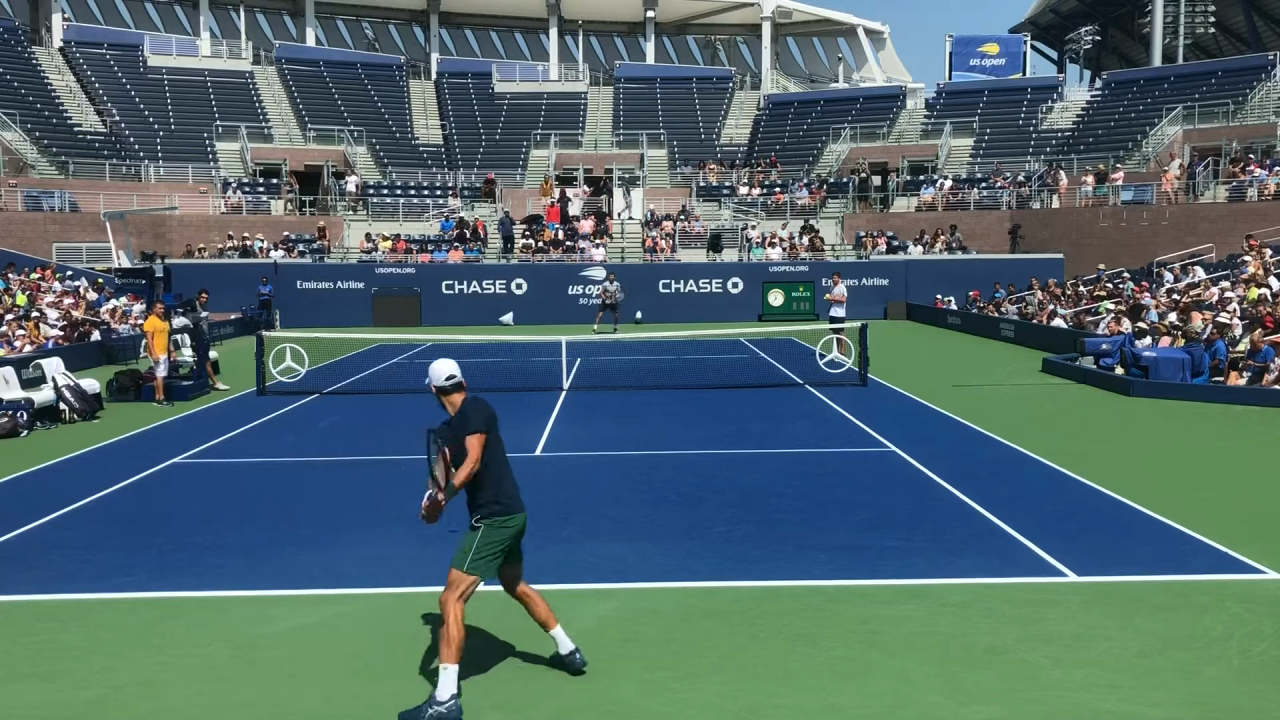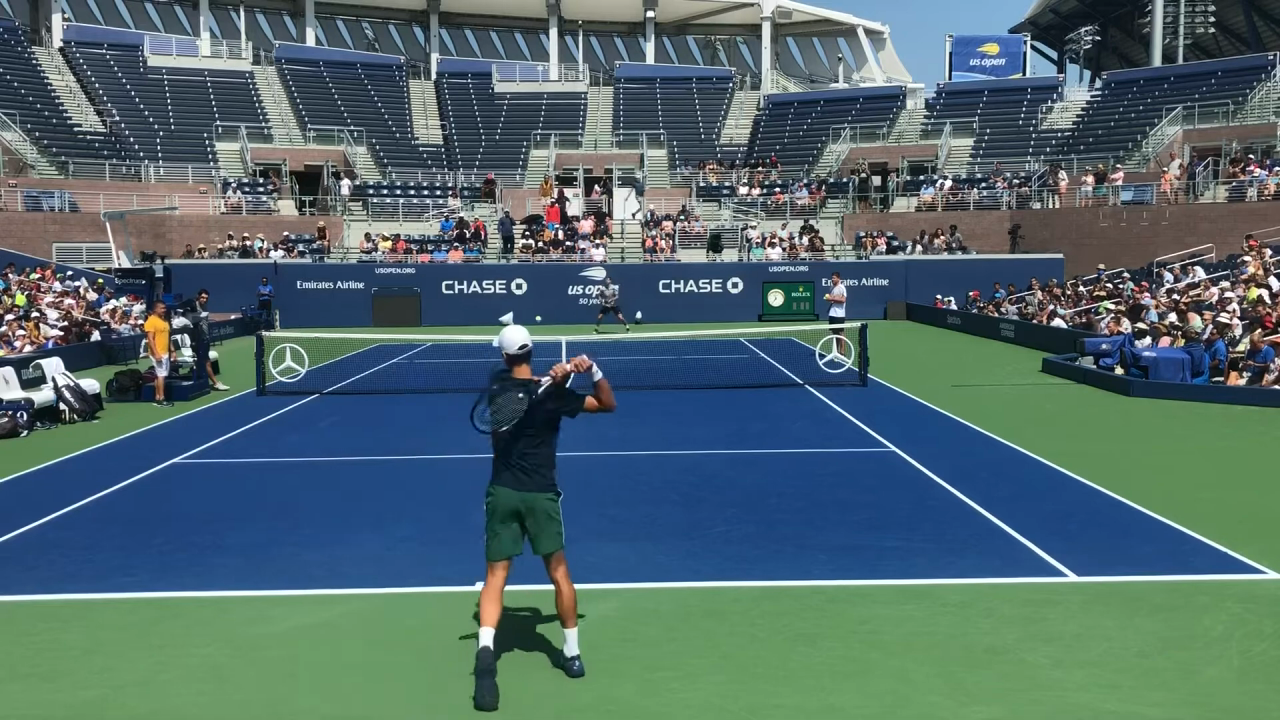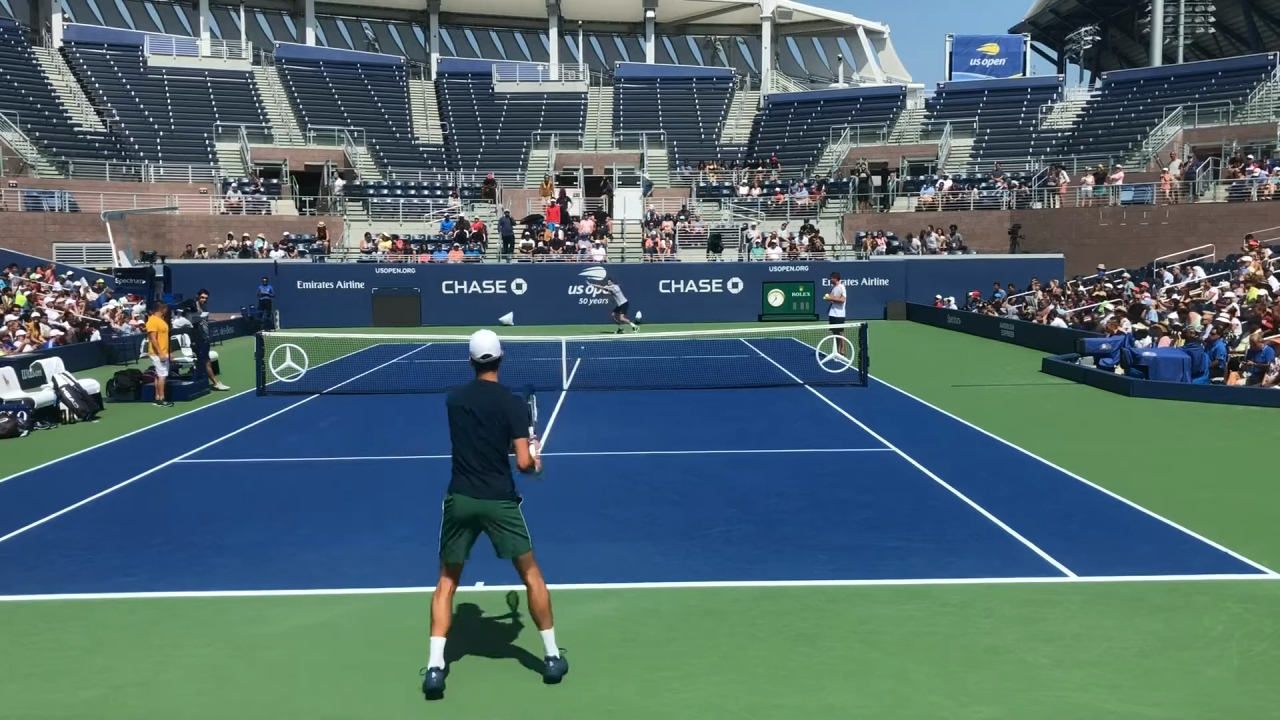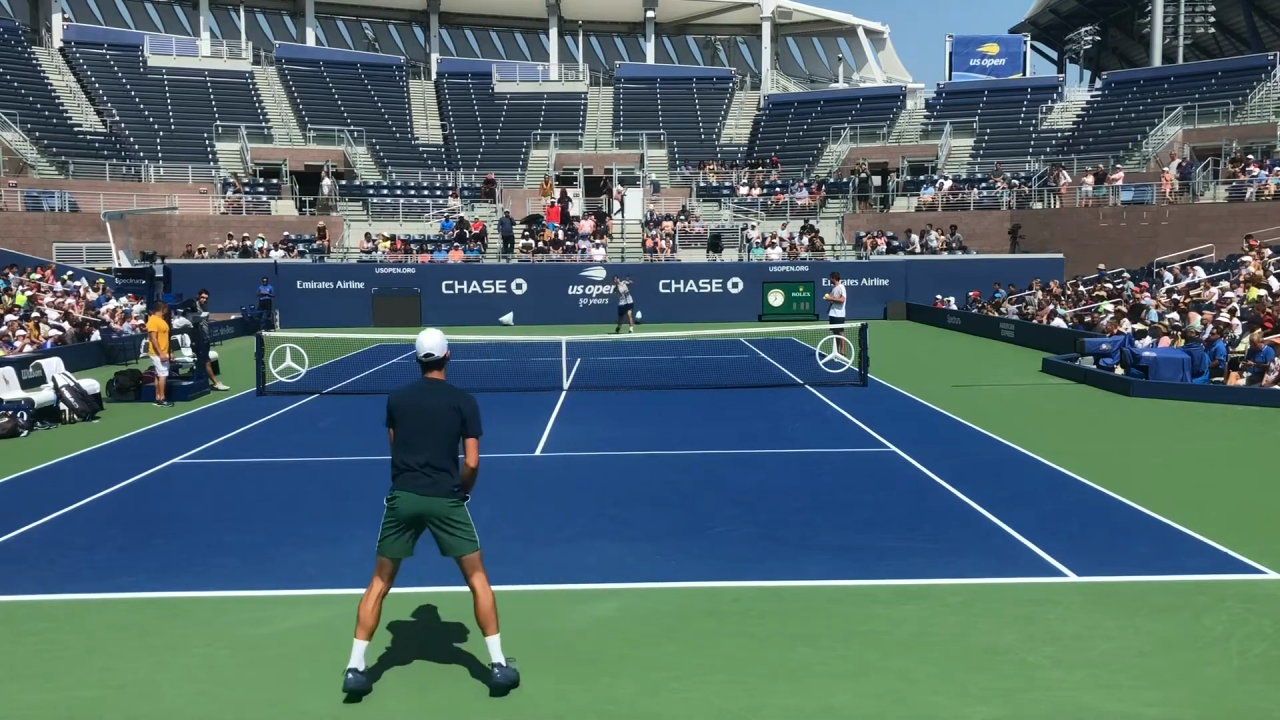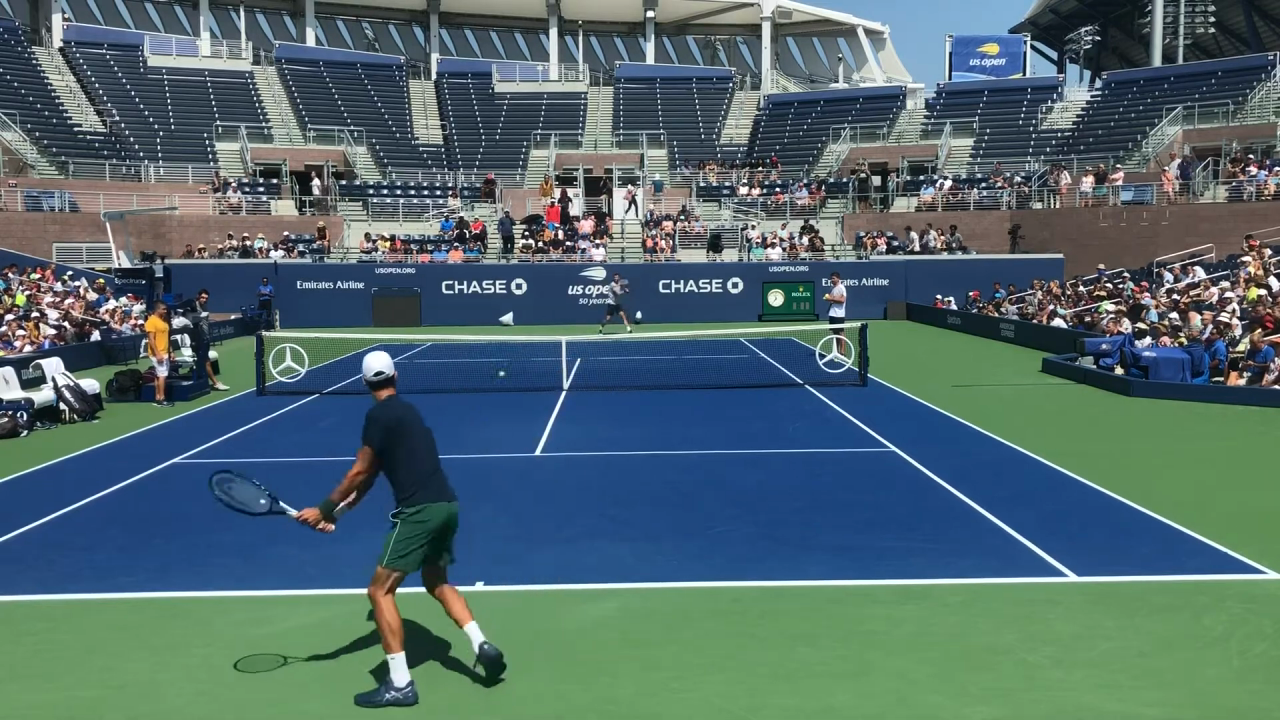
dt=0.5s
person 1, frame 1
left shoulder: (478, 412)
right shoulder: (446, 429)
left elbow: (473, 463)
left wrist: (443, 496)
right wrist: (432, 499)
left hip: (493, 519)
right hip: (513, 516)
left knee: (451, 600)
right knee: (515, 586)
right ankle: (569, 652)
person 1, frame 2
left shoulder: (498, 382)
right shoulder: (555, 397)
right elbow: (609, 405)
left wrist: (558, 373)
right wrist: (592, 369)
left hip: (503, 493)
right hip: (542, 495)
left knee: (495, 579)
right knee: (559, 574)
left ankle: (487, 647)
right ankle: (572, 654)
person 1, frame 3
left shoulder: (454, 399)
right shoulder: (512, 403)
right elbow: (525, 464)
right wrist: (533, 454)
left hip: (460, 500)
right hip: (501, 502)
left knee: (446, 583)
right knee: (531, 576)
left ankle: (436, 667)
right ankle: (552, 656)
person 1, frame 4
left shoulder: (396, 398)
right shoulder: (464, 402)
left elbow: (395, 449)
right elbow: (472, 464)
right wrist: (461, 492)
left hip: (402, 498)
right hip: (446, 500)
left knee: (379, 584)
right knee: (478, 579)
left ankle: (355, 669)
right ankle: (499, 666)
person 1, frame 5
left shoulder: (379, 414)
right shoulder: (401, 411)
left elbow: (359, 471)
right elbow: (370, 475)
left wrist: (324, 507)
right wrist: (335, 511)
left hip: (421, 511)
right hip: (444, 505)
left knee: (380, 591)
right knee: (436, 582)
left ankle: (401, 683)
right ankle: (482, 646)
